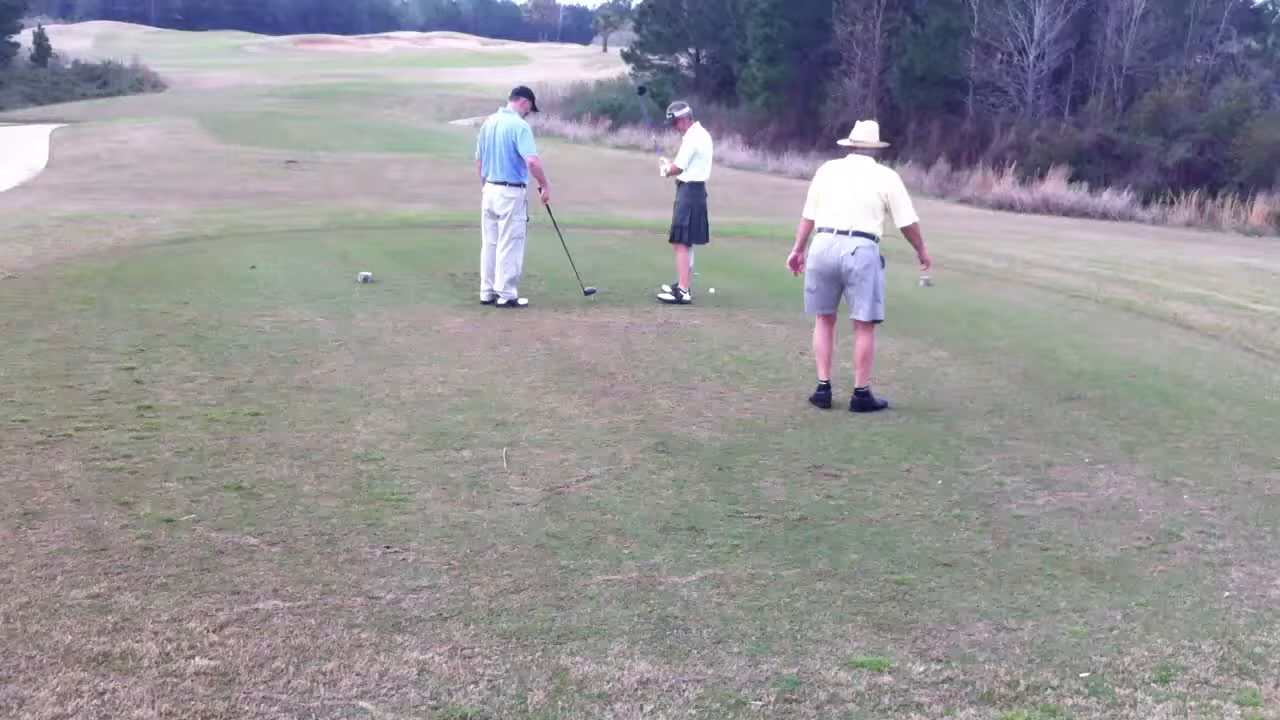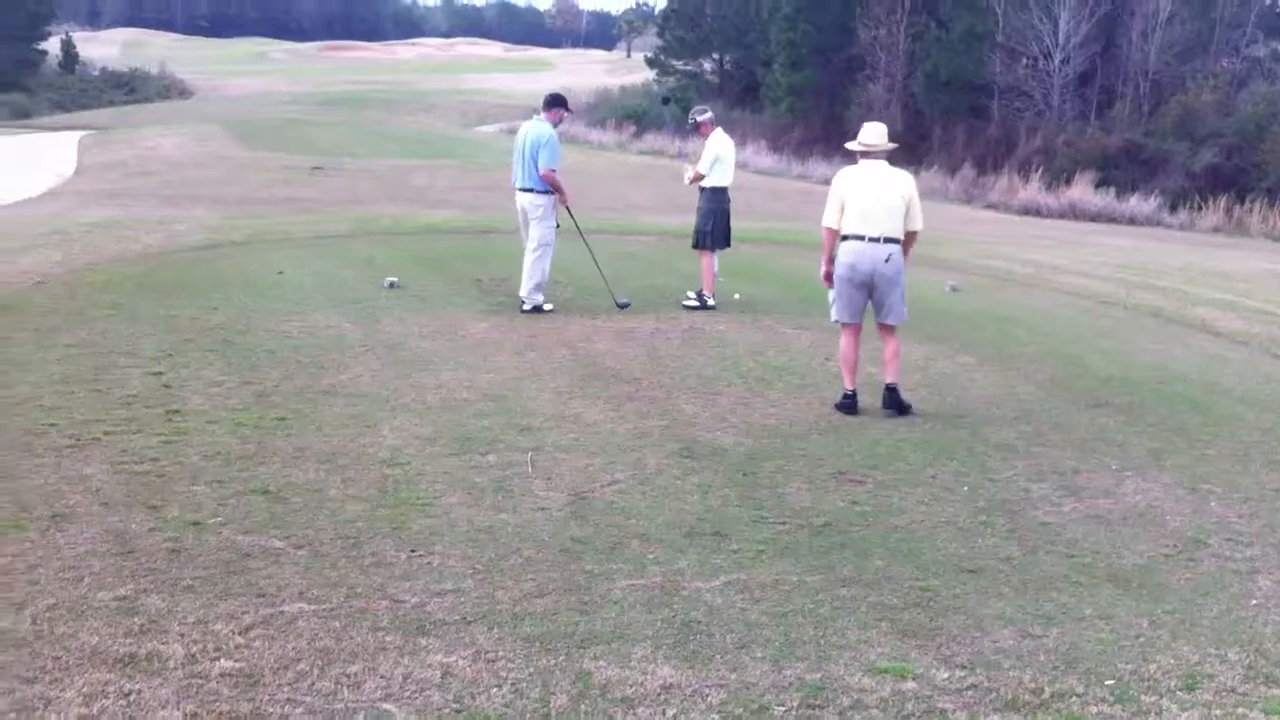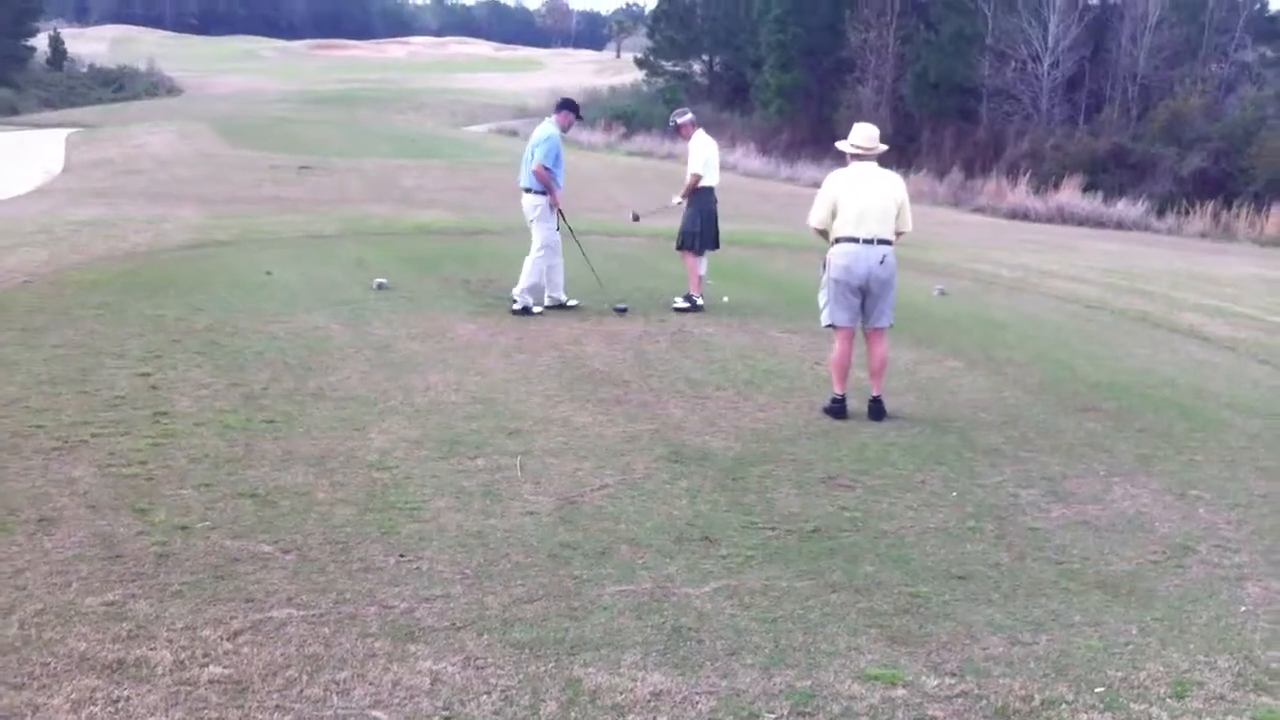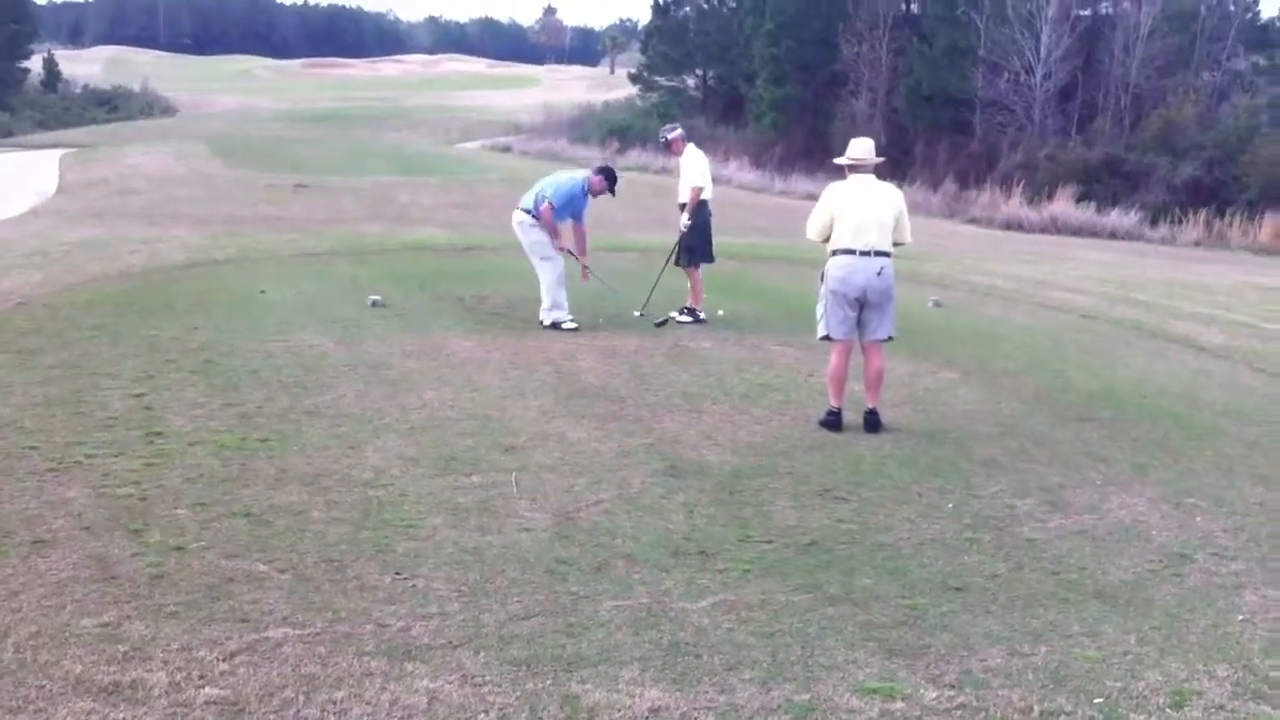
dt=0.5s
person 1, frame 1
left shoulder: (828, 169)
right shoulder: (886, 176)
left elbow: (808, 214)
right elbow: (907, 221)
left wrist: (798, 249)
right wrist: (922, 252)
left hip: (824, 246)
right hip: (861, 250)
left knee: (824, 320)
right knee: (864, 326)
left ankle: (823, 388)
right ankle: (861, 393)
person 1, frame 2
left shoulder: (846, 176)
right shoulder: (903, 179)
left elbow: (831, 224)
right elbow: (913, 228)
left wrist: (827, 262)
right wrist: (903, 256)
left hip: (852, 254)
right hip: (889, 256)
left knee: (850, 329)
right knee: (889, 329)
left ankle: (849, 395)
right ankle: (892, 390)
person 1, frame 3
left shoulder: (838, 178)
right shoulder: (895, 181)
left elbow: (817, 222)
right elbow: (902, 228)
left wrist: (832, 236)
left hip: (846, 256)
right hip: (882, 259)
left knee: (844, 333)
right knee: (877, 334)
left ankle: (838, 400)
right ankle: (876, 400)
person 1, frame 4
left shoulder: (836, 190)
right shoulder: (893, 193)
left elbow: (815, 234)
right elbow: (901, 238)
left hip: (843, 268)
right hip: (880, 270)
left knee: (840, 345)
right knee: (873, 346)
left ankle: (834, 412)
right ankle: (872, 413)
person 2, frame 1
left shoulder: (489, 122)
right shoulder: (519, 125)
left elbow: (479, 161)
right elbow: (532, 161)
right wrist: (545, 187)
left hip: (490, 190)
right hip: (510, 192)
left knee: (490, 244)
right knee: (510, 245)
left ankle: (488, 292)
right ankle: (506, 295)
person 2, frame 2
left shoulder: (524, 128)
right shoulder: (548, 134)
left elbow: (518, 164)
right elbow: (546, 173)
right wrist: (562, 192)
left hip: (521, 195)
right hip: (540, 199)
left knee: (532, 248)
right knee: (540, 251)
left ankle: (528, 292)
right ankle: (532, 300)
person 2, frame 3
left shoulder: (547, 131)
right shoulder: (551, 135)
right elbow: (537, 169)
left wrist: (552, 195)
right wrist: (554, 194)
left hip: (537, 198)
right hip: (540, 199)
left knee: (552, 250)
right knee: (542, 251)
left ankle: (554, 297)
right ankle: (521, 300)
person 2, frame 4
left shoulder: (582, 192)
right shoulder: (571, 182)
left elbow: (579, 227)
right elbow: (545, 209)
left wrist: (583, 259)
right wrist: (557, 239)
left hip: (536, 221)
right hip: (528, 219)
left knee: (554, 267)
right knee: (552, 265)
left ankle: (549, 313)
right ankle: (554, 317)
person 3, frame 1
left shoulder: (692, 137)
right shoulder: (701, 134)
left elbow: (677, 168)
left wrist: (666, 170)
right wrist: (670, 164)
left hip: (689, 191)
right hip: (695, 189)
left knee: (680, 241)
right knee: (686, 242)
left ankle: (683, 291)
right ankle: (683, 284)
person 3, frame 2
left shoulder: (714, 143)
right shoulder: (724, 140)
left elbow: (700, 175)
left wrist: (689, 177)
right wrist: (694, 171)
left hip: (712, 197)
right hip: (718, 195)
left knee: (705, 248)
right knee: (710, 248)
left ankle: (707, 297)
right ankle: (707, 290)
person 3, frame 3
left shoulder: (698, 143)
right shoulder: (705, 140)
left elbow: (696, 176)
left wrist: (682, 196)
right wrist: (686, 196)
left hip: (699, 199)
right hip: (704, 198)
left knee: (688, 248)
right knee: (698, 249)
left ankle: (695, 296)
right ankle: (696, 292)
person 3, frame 4
left shoulder: (691, 157)
right shoulder: (691, 155)
left elbow: (697, 189)
left wrist: (686, 214)
left hip: (695, 213)
right hip: (694, 213)
left knee: (690, 264)
right knee: (691, 264)
left ankle: (698, 310)
right ankle: (691, 306)
